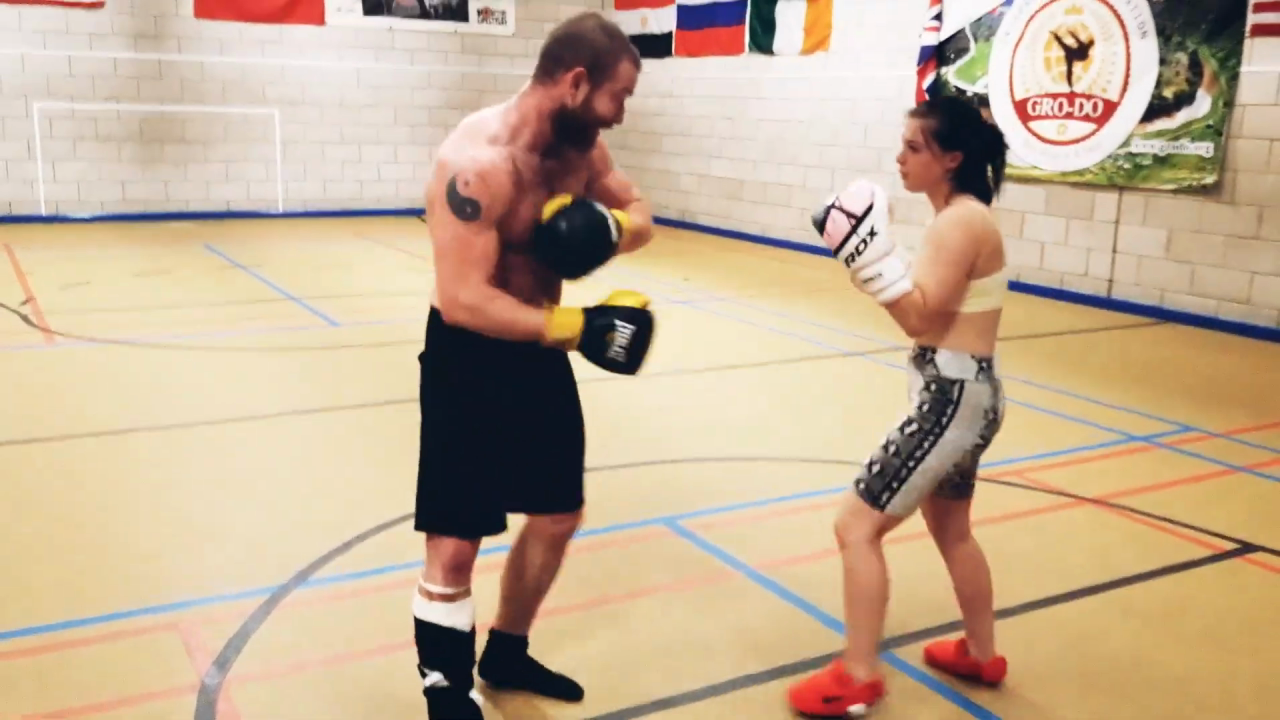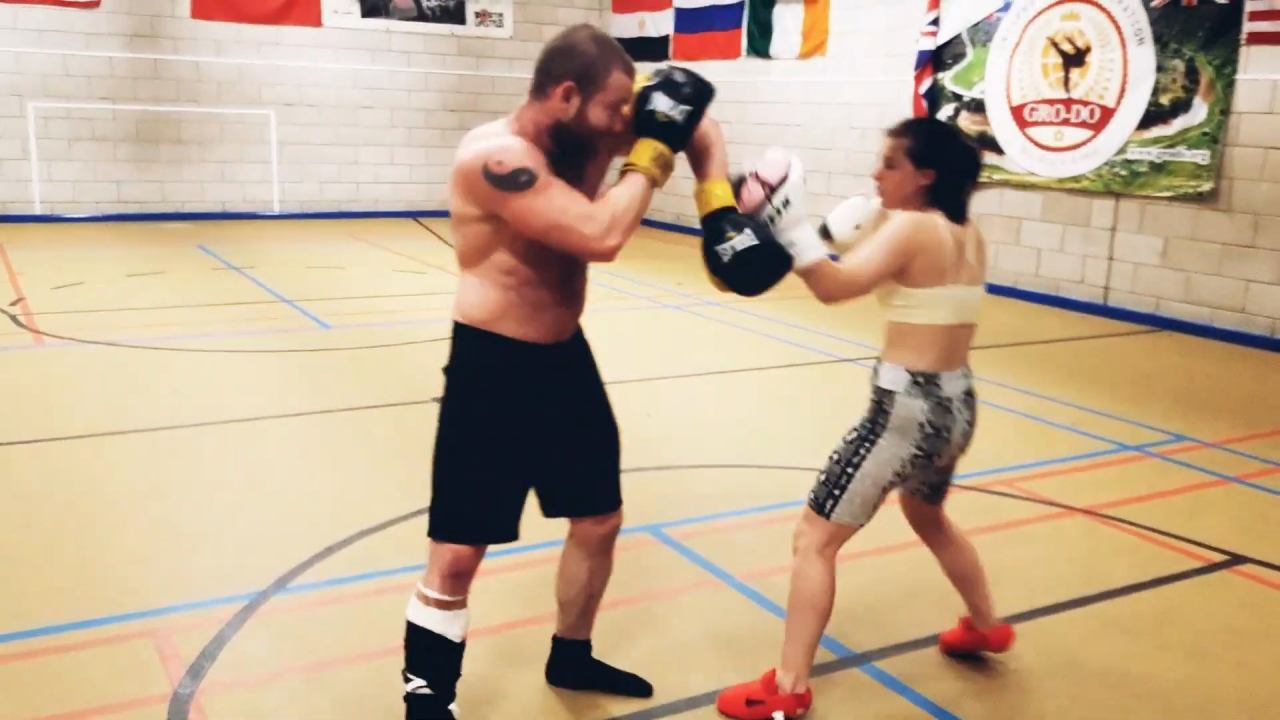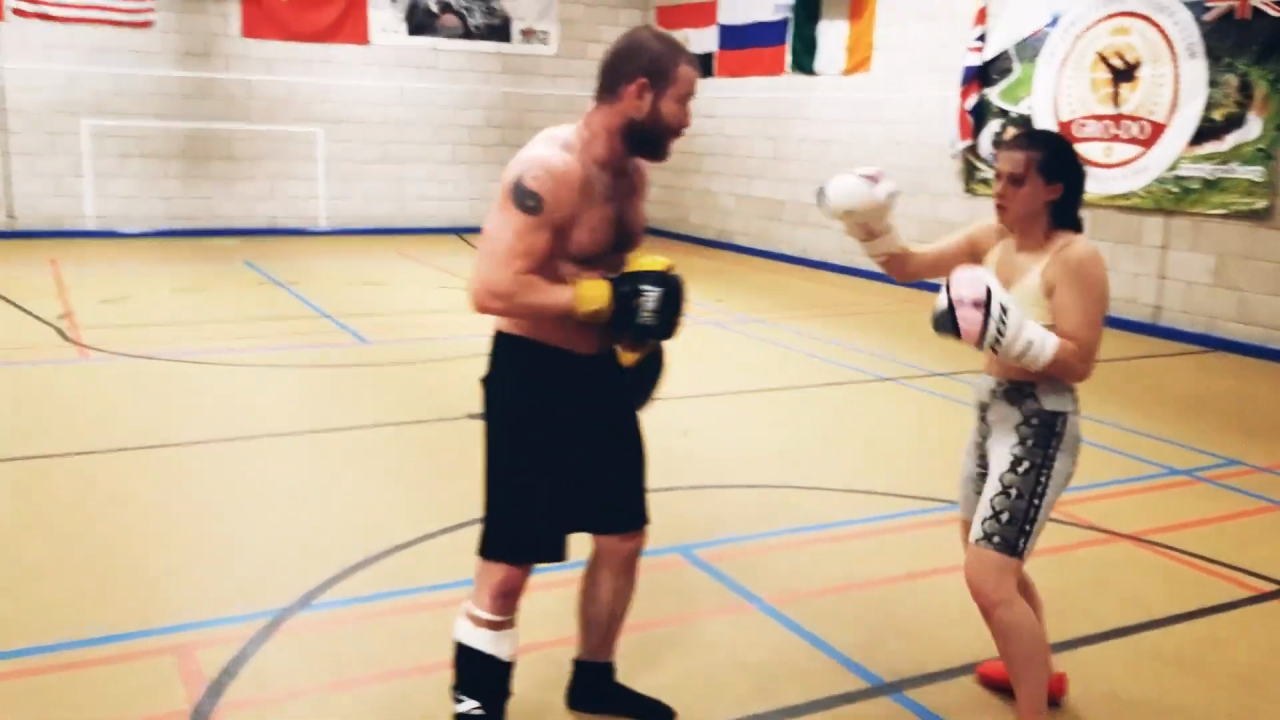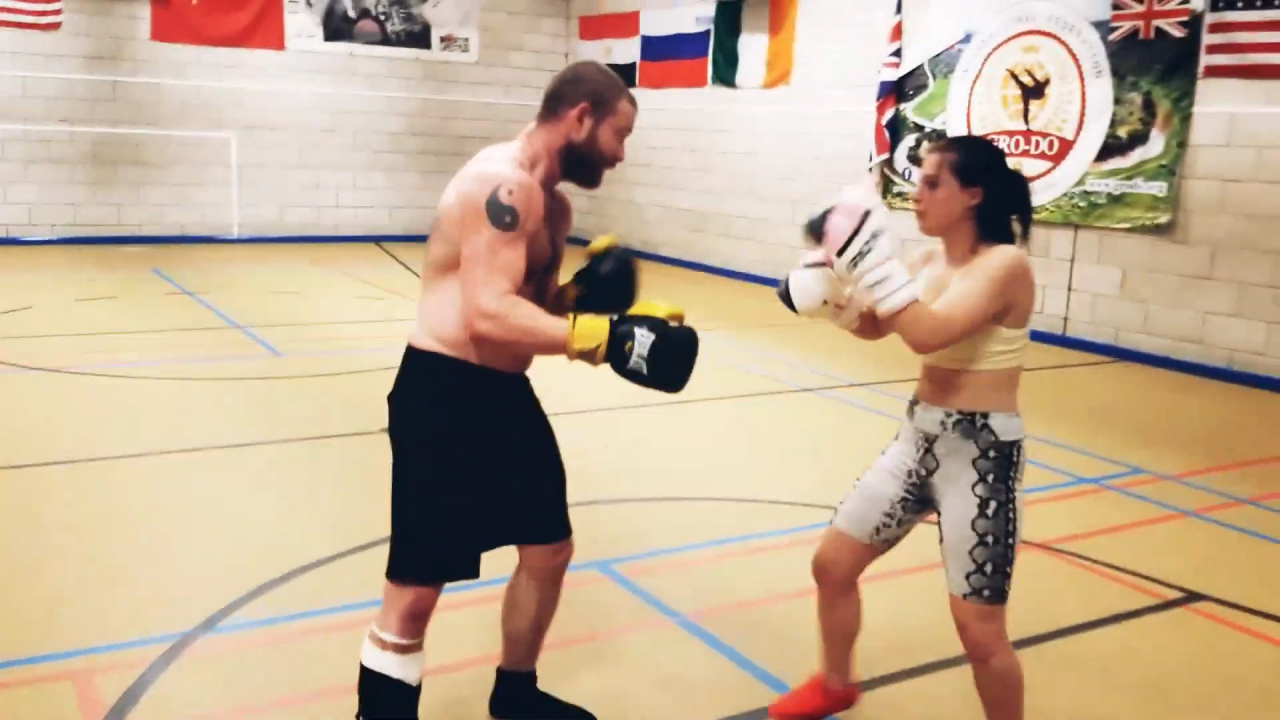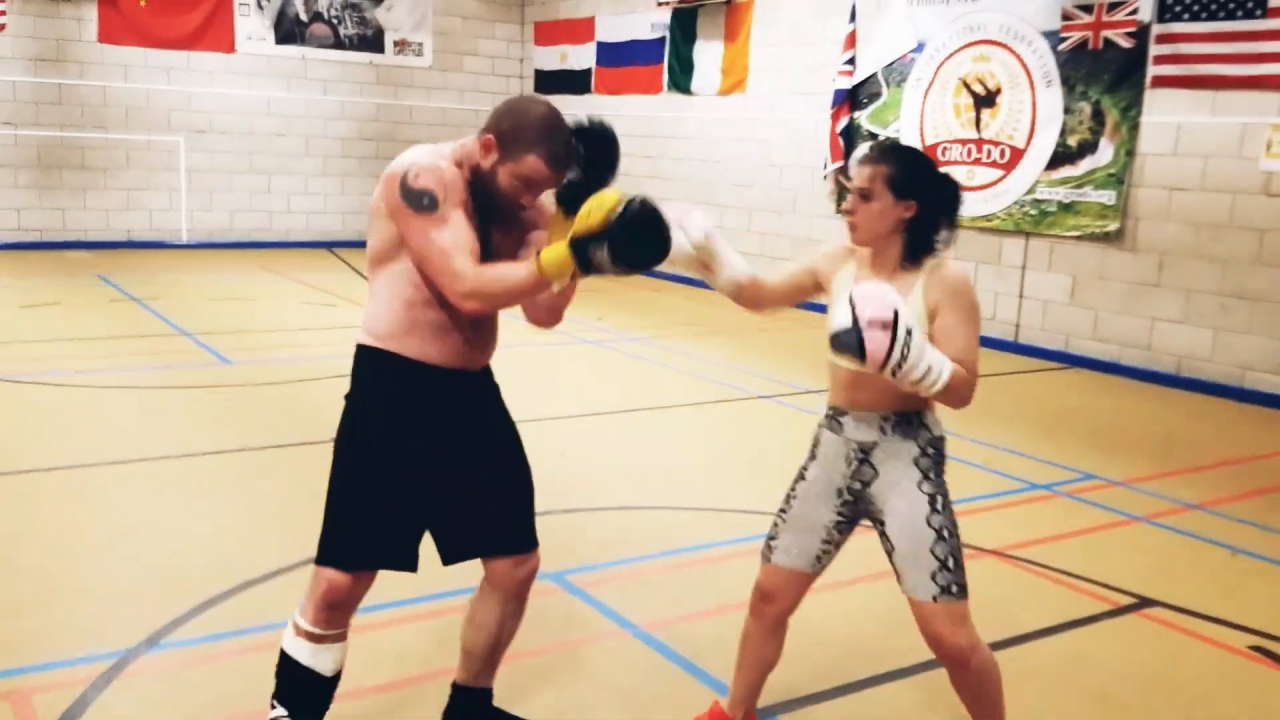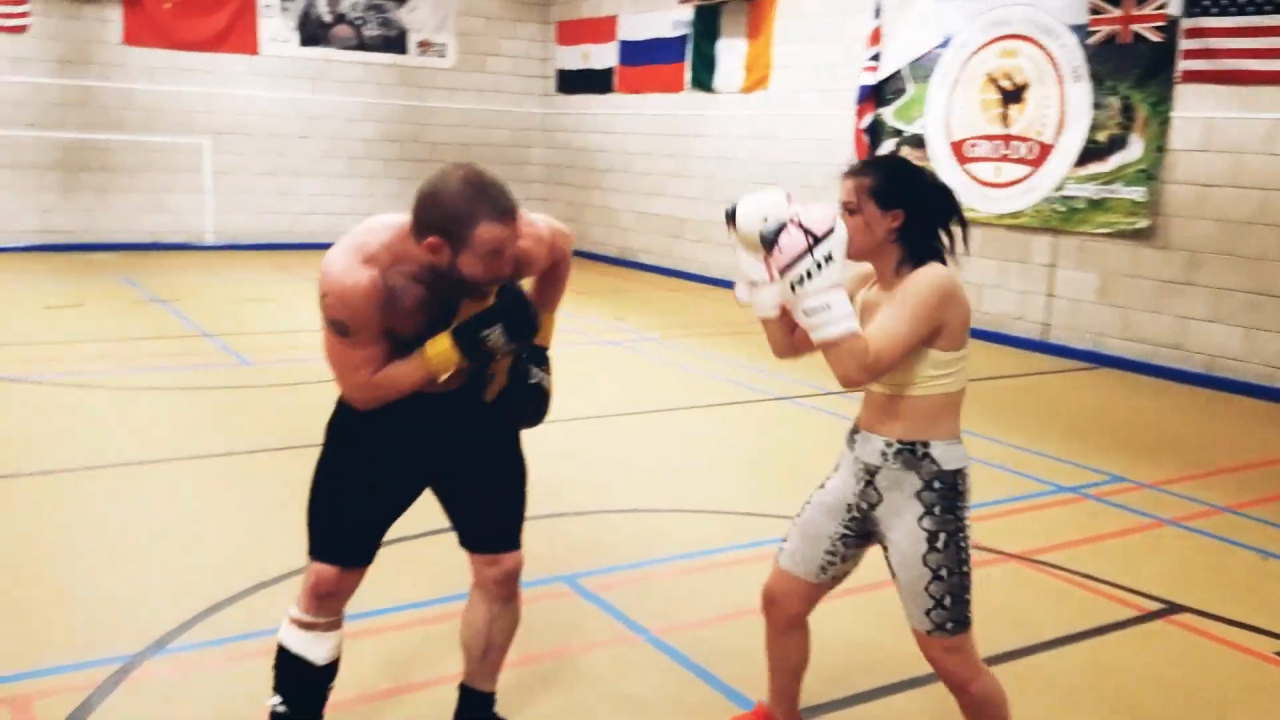
dt=0.4s
person 1, frame 1
left shoulder: (577, 140)
right shoulder: (479, 160)
left elbow: (639, 223)
right elbow: (466, 302)
left wrist: (610, 224)
right wrist: (580, 328)
left hip: (539, 353)
right hip: (467, 359)
left knee: (557, 516)
right knee: (453, 544)
left ankle: (507, 653)
person 1, frame 2
left shoulder: (594, 136)
right shoulder: (489, 159)
left elbow: (698, 122)
right elbow: (600, 235)
left wrist: (724, 208)
right wrist: (653, 147)
left hip: (565, 358)
right hip: (491, 369)
left knee: (598, 522)
right knee: (456, 552)
left ankle: (572, 657)
person 1, frame 3
left shoulder: (633, 172)
right shoulder: (551, 168)
right elbow: (492, 289)
left wrist: (636, 316)
right wrist: (606, 298)
left hip: (598, 376)
right hip: (530, 377)
left knee: (622, 541)
right knee: (507, 570)
person 1, frame 4
left shoulder: (552, 204)
right shoulder: (502, 182)
right elbow: (488, 320)
left wrist: (581, 298)
right wrist: (605, 339)
left hip: (506, 393)
right hip: (440, 394)
left knee: (549, 551)
right knee: (414, 592)
person 1, frame 5
left shoulder: (527, 201)
right shoulder: (424, 175)
left elbow: (545, 309)
right elbow: (469, 290)
left wrist: (585, 221)
right wrist: (582, 252)
left hip: (473, 394)
right hip: (393, 391)
left knee: (515, 567)
right knee: (340, 584)
person 1, frame 6
left shoulder: (510, 246)
right shoulder: (354, 272)
left elbow: (560, 245)
right elbow: (362, 391)
left wrist: (535, 345)
right wrist: (453, 350)
left hip: (475, 402)
right hip: (382, 411)
left knee: (501, 570)
right knee: (327, 581)
person 2, frame 1
left shoulder: (956, 221)
right shoulder: (972, 214)
left elbow: (920, 319)
left wrist: (867, 250)
right wrist: (869, 249)
left hip: (953, 397)
right hip: (974, 393)
left knee: (857, 528)
right knee: (947, 523)
right ankle: (979, 653)
person 2, frame 2
left shoulder: (913, 228)
right shoulder: (962, 234)
left elbow: (835, 284)
left wrist: (784, 216)
right wrist: (858, 246)
left hip: (906, 407)
right hip: (950, 404)
left knee: (814, 542)
right knee: (926, 516)
right ankle: (986, 626)
person 2, frame 3
left shoulder: (1077, 259)
right shoulder: (994, 237)
left elbow: (1076, 364)
right elbow: (906, 264)
left wrist: (1003, 326)
right wrist: (870, 222)
left hip: (1039, 424)
right hip: (993, 414)
left knee: (990, 579)
right knee: (991, 562)
person 2, frame 4
left shoulder: (1006, 265)
right shoulder: (935, 259)
left elbow: (927, 332)
right elbow: (871, 316)
left wrist: (869, 256)
right wrist: (834, 295)
left hip: (980, 452)
right hip: (918, 435)
left knee: (977, 627)
right knee: (832, 563)
person 2, frame 5
left shoulder: (948, 283)
right shoulder: (841, 260)
left elbow: (960, 390)
right elbow: (758, 294)
left wrist: (904, 352)
right wrist: (706, 251)
left hip: (907, 460)
right hip: (835, 448)
left knee: (951, 637)
right knee: (770, 596)
person 2, frame 6
left shoulder: (933, 286)
right shoulder: (864, 280)
left elbow: (855, 368)
right elbow: (786, 346)
left wrist: (813, 270)
right wrist: (765, 269)
left hip: (923, 482)
right hip: (859, 467)
left knee: (951, 662)
right knee: (780, 601)
